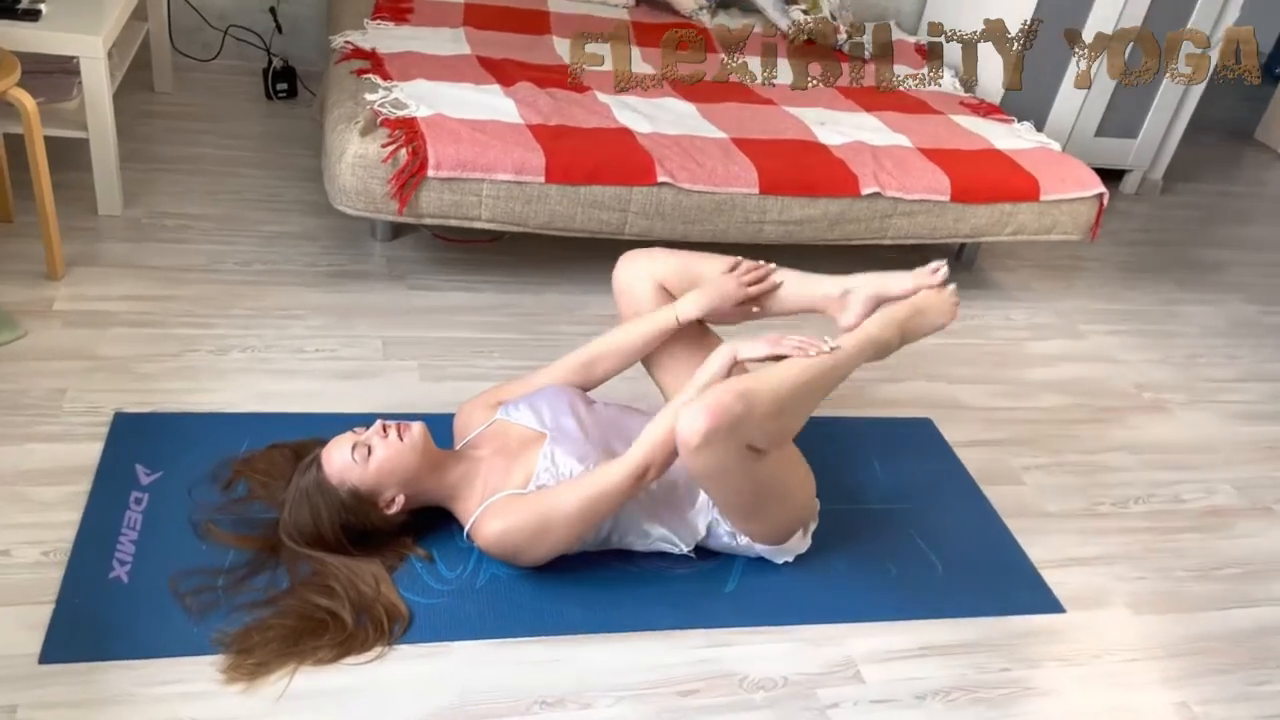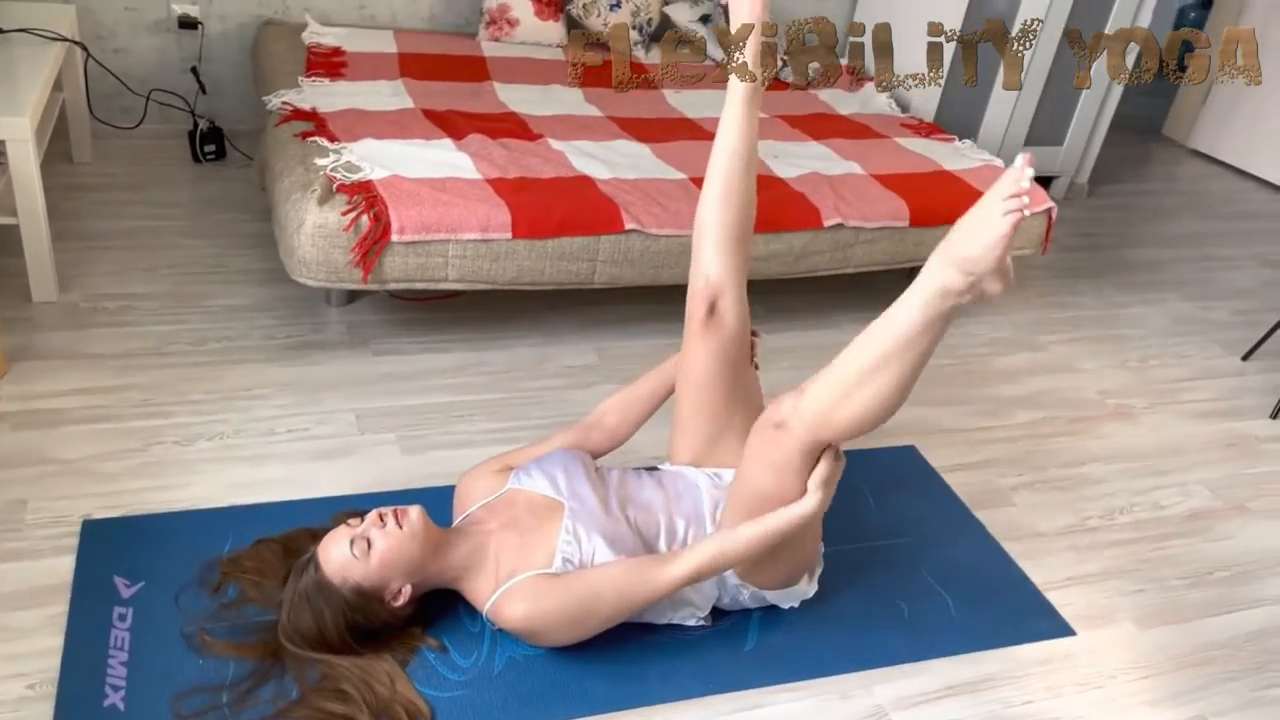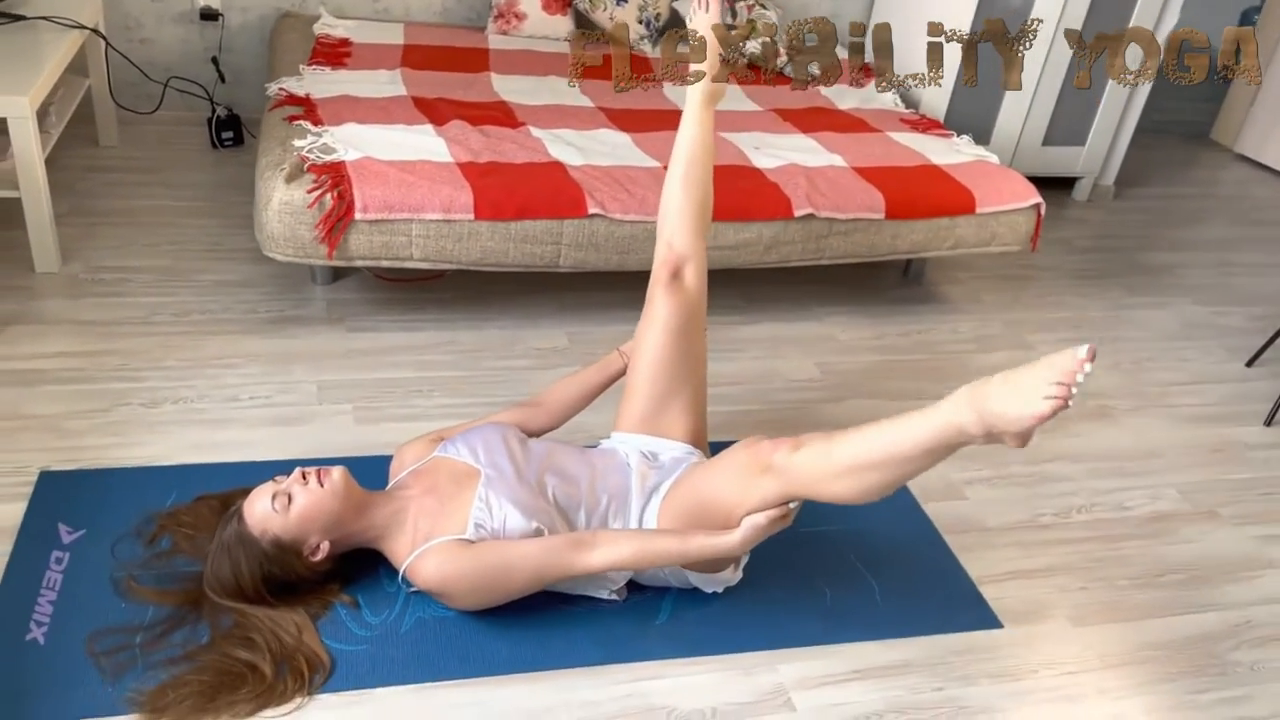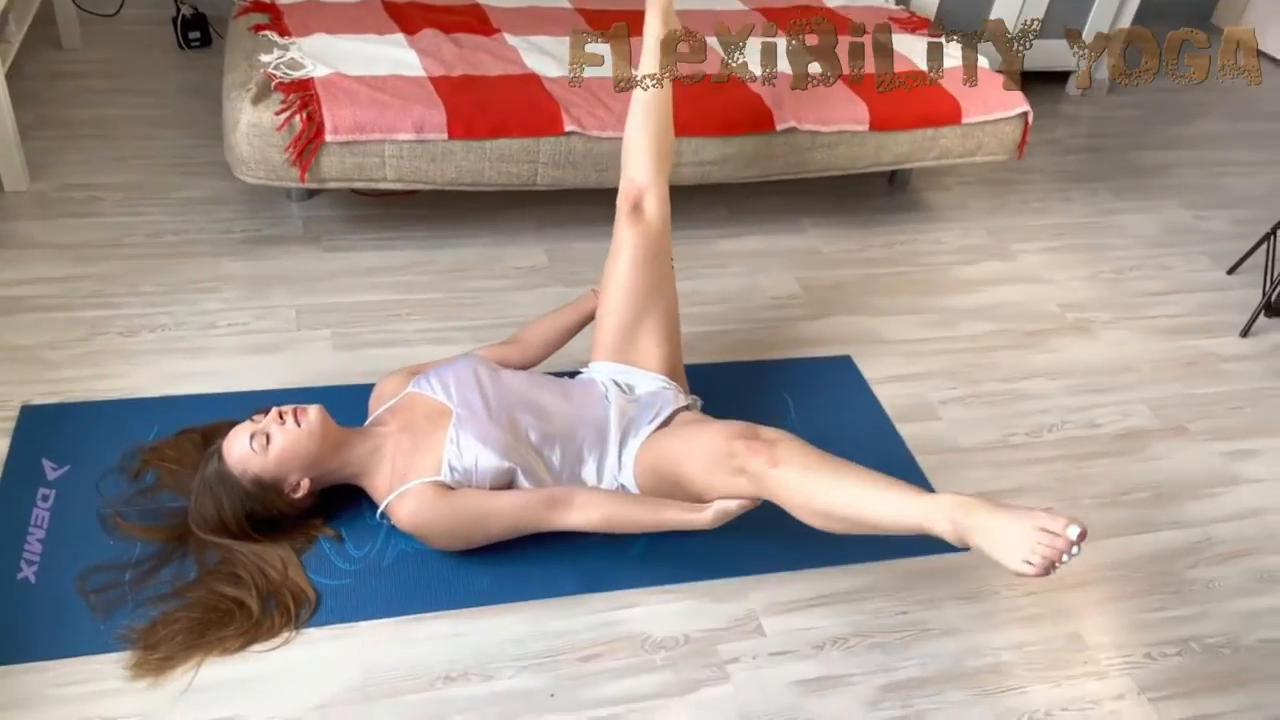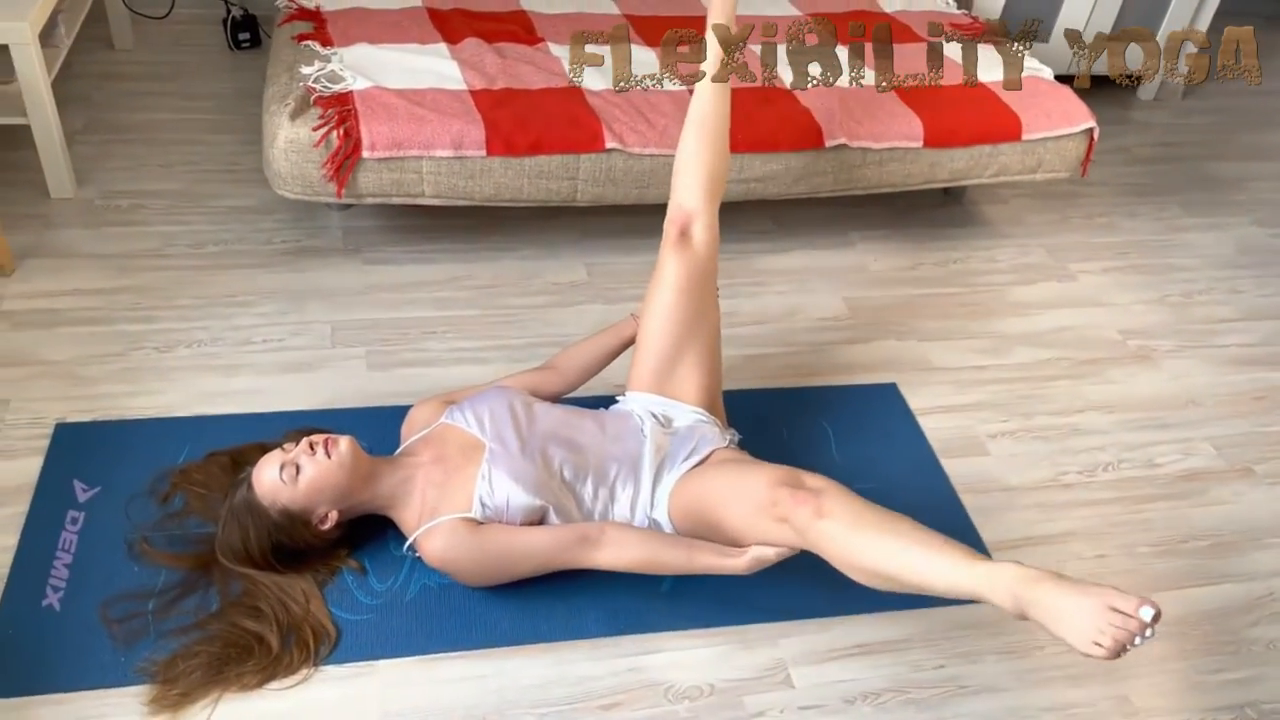
dt=1s
person 1, frame 1
left shoulder: (477, 417)
right shoulder: (501, 525)
left elbow: (586, 366)
right elbow: (636, 468)
left wrist: (693, 305)
right wrist: (715, 366)
left hip: (735, 446)
right hip: (759, 513)
left knee: (639, 271)
right knee: (708, 418)
left ankle: (843, 297)
right ankle: (878, 333)
person 1, frame 2
left shoulder: (479, 489)
right shoulder: (519, 606)
left elbow: (593, 430)
right elbow: (672, 574)
left wrist: (694, 359)
right wrist: (797, 515)
left hip: (703, 487)
right hip: (756, 558)
left knee: (713, 303)
right knee: (797, 418)
right ankle: (954, 269)
person 1, frame 3
left shoulder: (412, 460)
right shoulder: (437, 568)
left elbow: (528, 416)
right elbow: (588, 556)
left wrist: (625, 355)
right wrist: (729, 538)
left hip: (638, 461)
right hip: (670, 524)
left knee: (677, 270)
right knee: (775, 462)
right ankle: (975, 409)
person 1, frame 4
left shoulder: (392, 392)
right shoulder: (414, 507)
left elbow: (507, 356)
right elbow: (557, 508)
left wrist: (600, 294)
right wrist: (703, 512)
left hip: (619, 390)
right hip: (638, 453)
left knee: (641, 202)
right knee: (751, 453)
right ankle: (963, 516)
person 1, frame 5
left shoulder: (425, 421)
right shoulder: (441, 542)
left elbow: (541, 381)
right elbow: (589, 546)
left wrist: (640, 318)
right wrist: (733, 563)
left hip: (654, 422)
right hip: (673, 487)
left knee: (688, 228)
right knee: (798, 500)
right ankle: (1024, 589)
